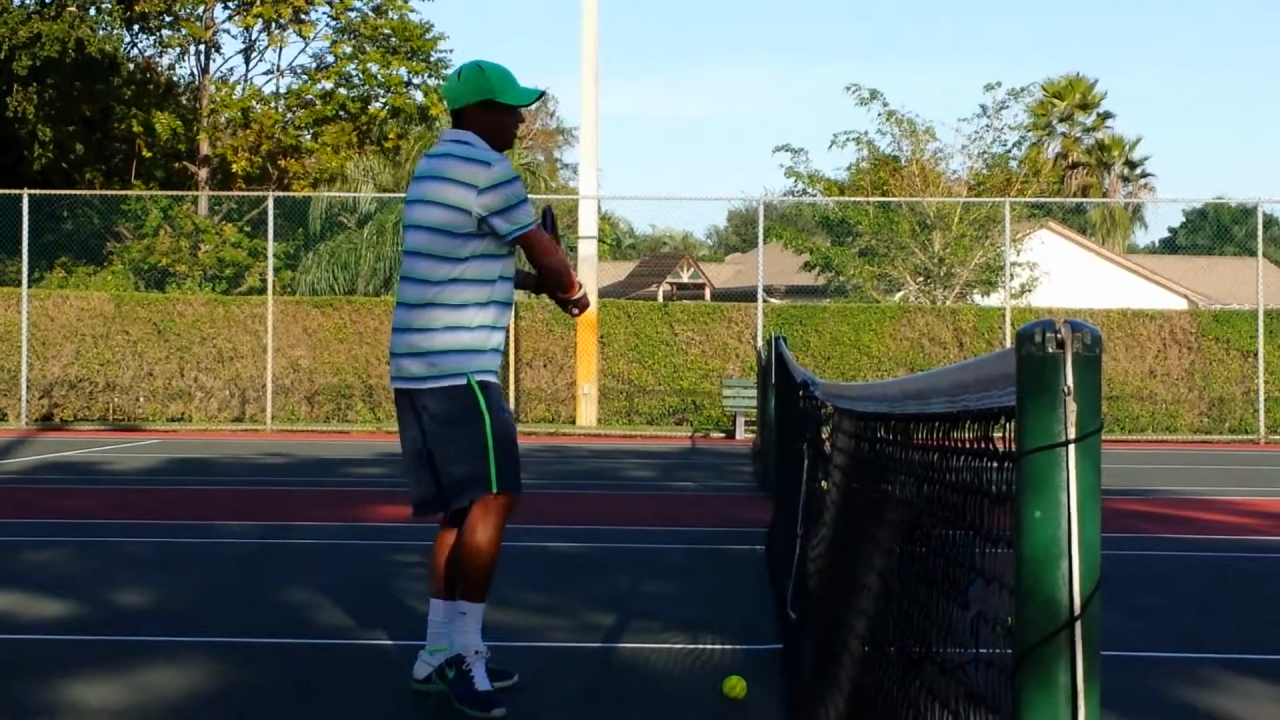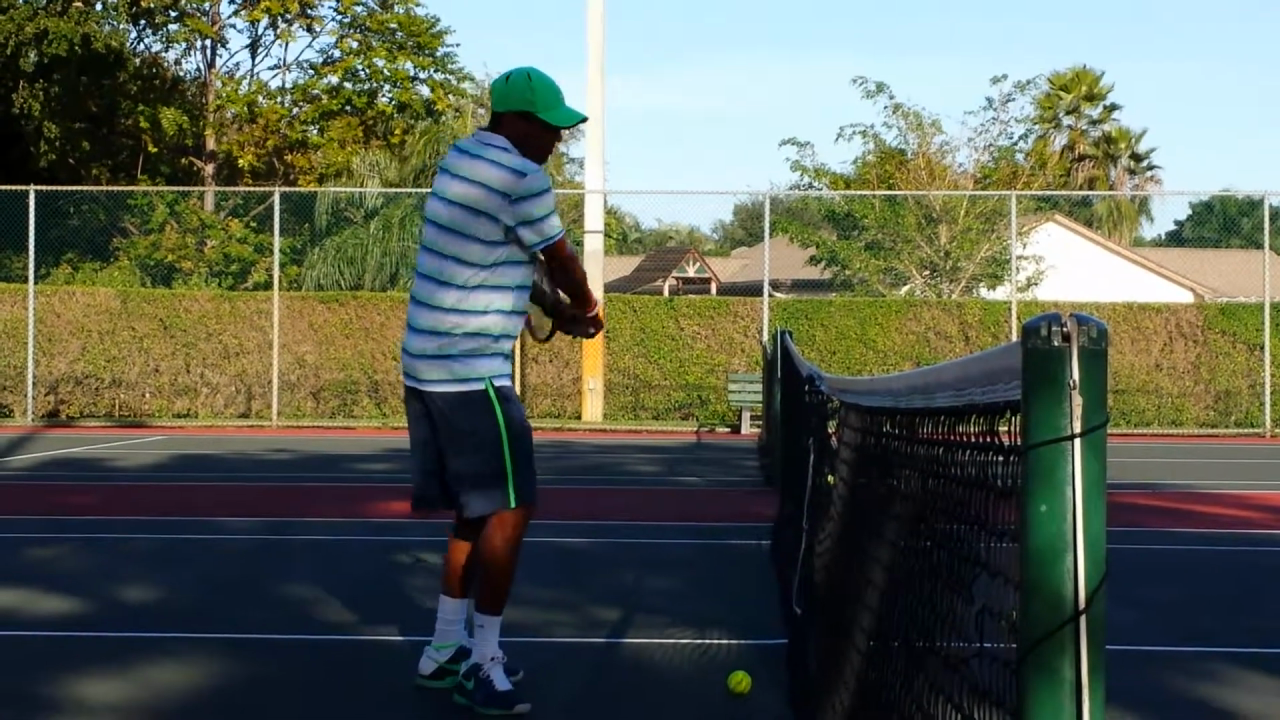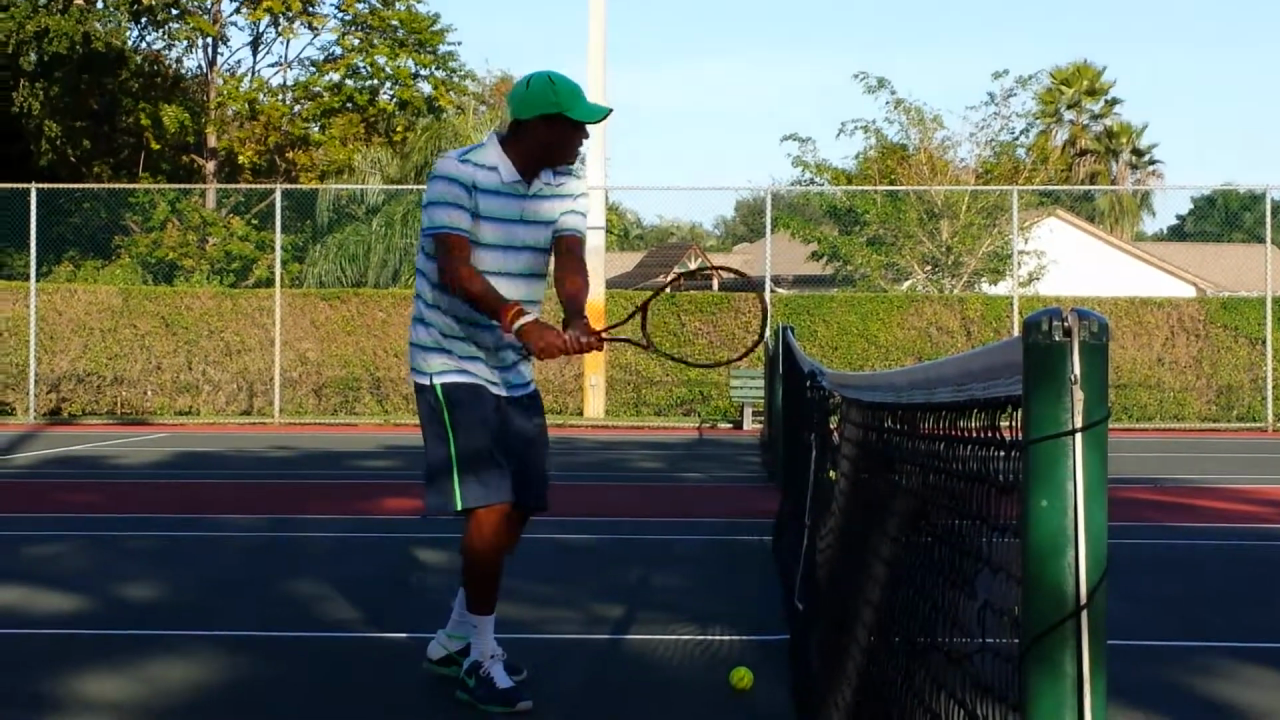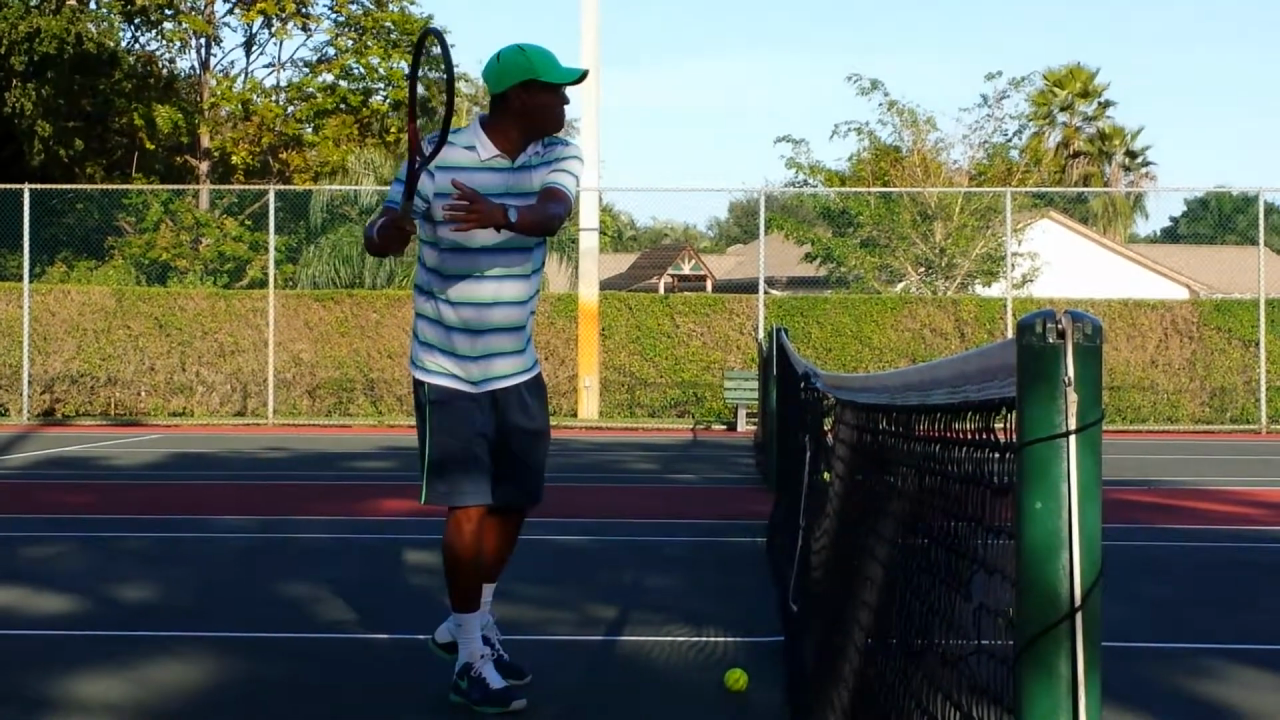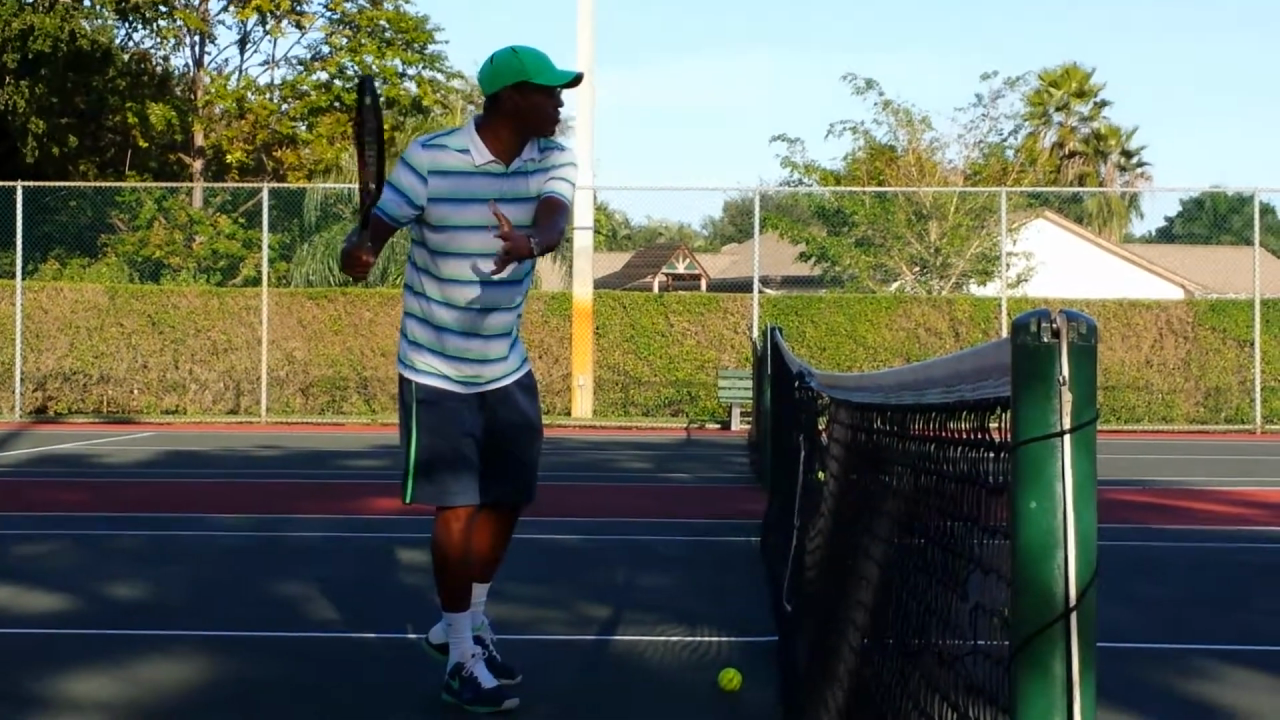
dt=0.4s
person 1, frame 1
left shoulder: (439, 163)
right shoulder: (487, 168)
right elbow: (541, 251)
left wrist: (541, 285)
right wrist: (572, 289)
left hip: (427, 365)
right hip: (454, 366)
left knee: (461, 506)
right knee: (493, 497)
left ankle: (440, 652)
right ankle: (463, 652)
person 1, frame 2
left shoulder: (462, 157)
right shoulder: (517, 176)
right elbow: (563, 262)
right wrist: (585, 308)
left hip: (431, 365)
right hip: (470, 372)
left knee: (477, 509)
right knee: (509, 510)
left ankle: (446, 648)
right ankle: (481, 662)
person 1, frame 3
left shoulder: (565, 185)
right shoulder: (458, 171)
left elbow: (569, 261)
right elbow: (455, 268)
left wrist: (576, 322)
right wrist: (522, 323)
left hip: (513, 372)
right hip: (453, 368)
left knee: (517, 507)
right knee: (491, 507)
left ankle: (456, 637)
right ankle: (480, 657)
person 1, frame 4
left shoulder: (561, 156)
right shoulder: (435, 155)
left elbow: (550, 214)
right elbow: (378, 232)
left wrist: (502, 215)
right wrist: (389, 230)
left hip: (518, 368)
right hip: (448, 370)
left knee: (512, 505)
right knee: (468, 509)
left ankle: (471, 625)
right ankle: (470, 658)
person 1, frame 5
left shoulder: (556, 161)
right shoulder: (428, 157)
left elbow: (554, 225)
right elbow: (376, 228)
left wrist: (527, 244)
right wrist: (357, 250)
left hip: (508, 369)
right hip: (437, 370)
left knee: (506, 501)
right knee: (457, 509)
left ankle: (467, 626)
right ankle: (462, 661)
